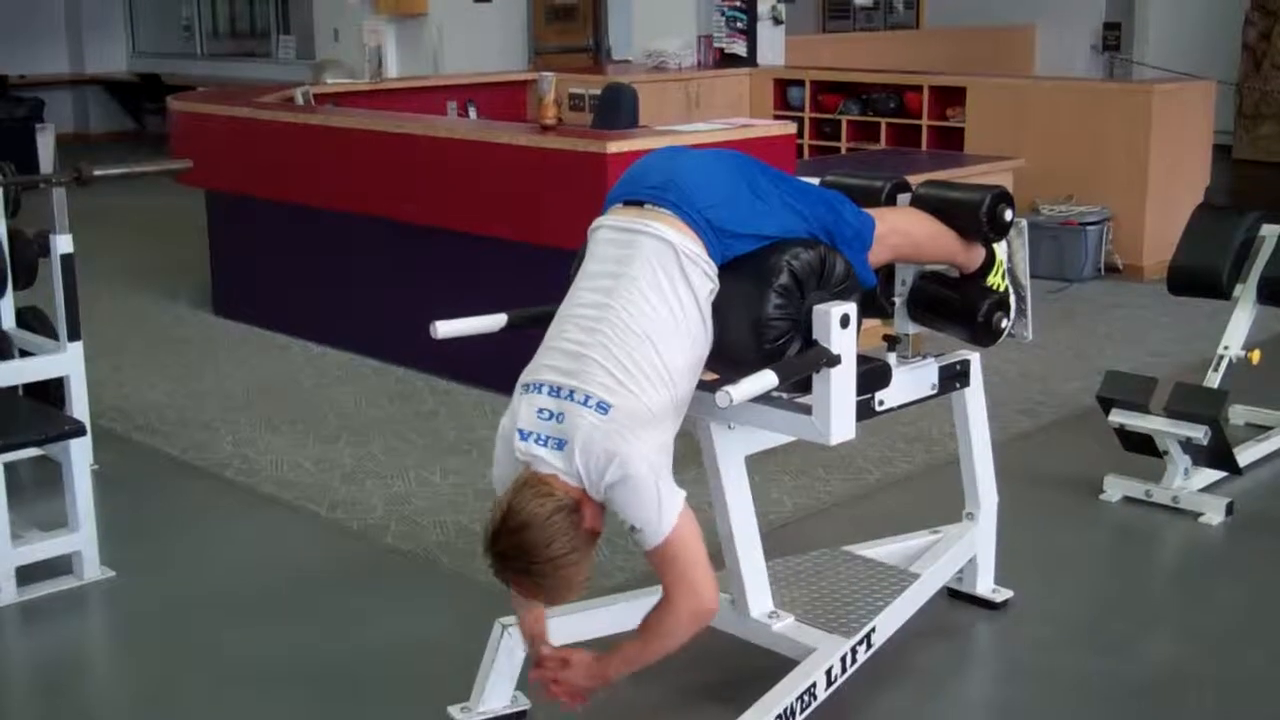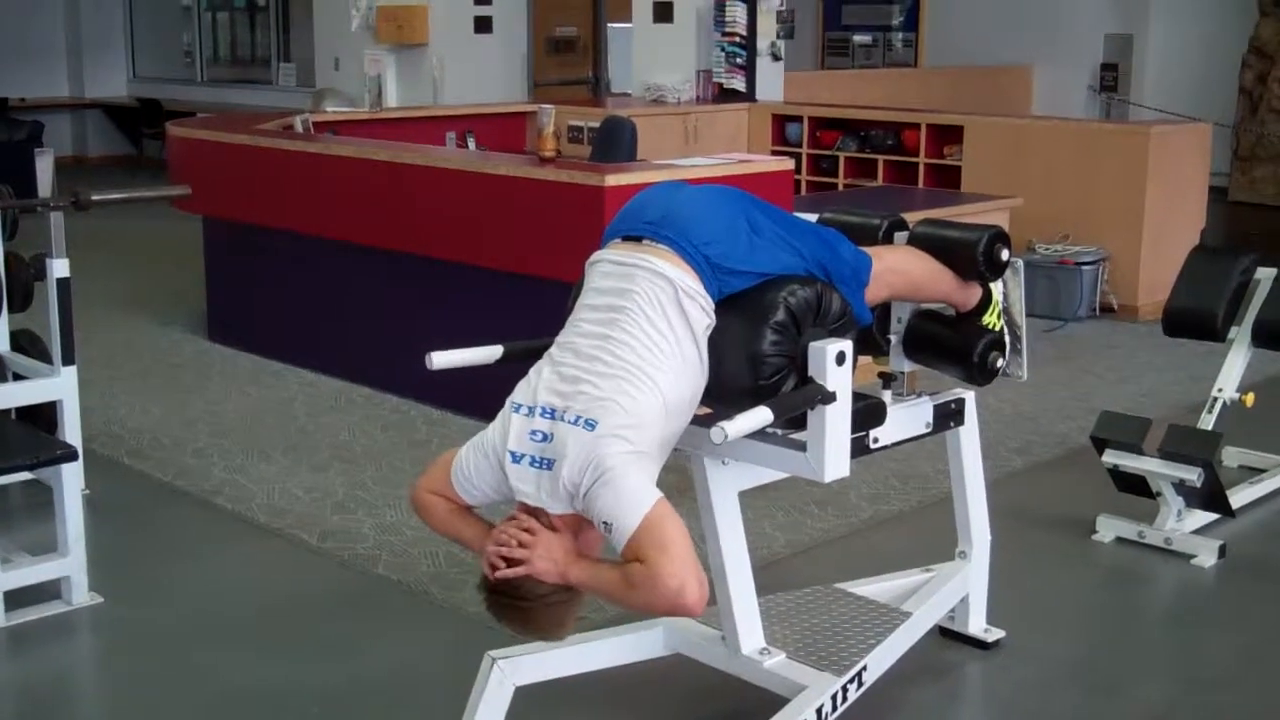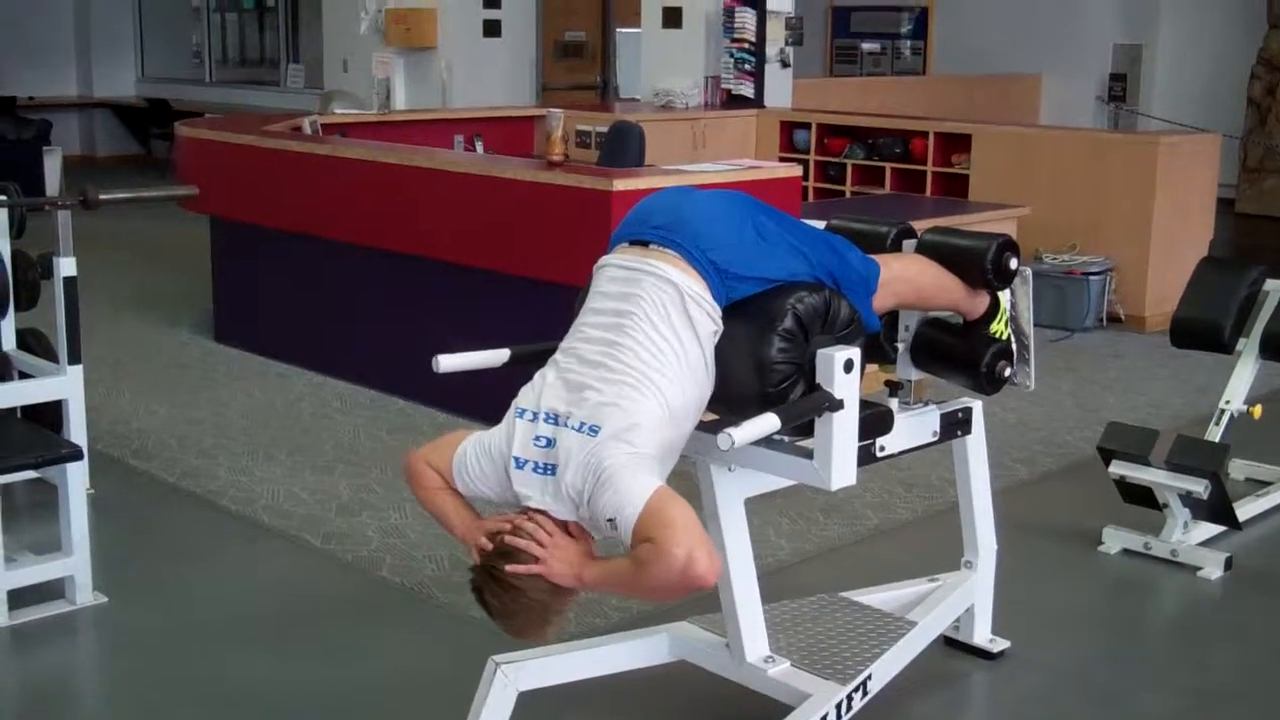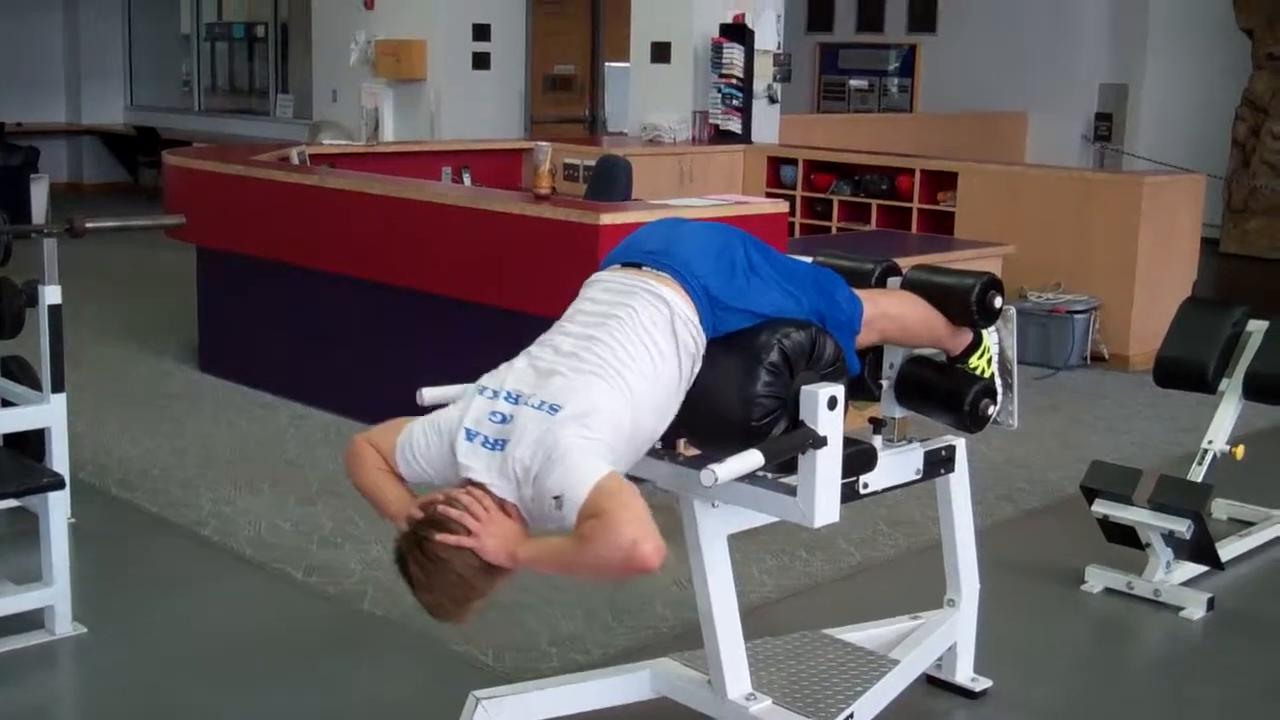
dt=0.7s
person 1, frame 1
left shoulder: (620, 458)
right shoulder: (520, 429)
left elbow: (697, 602)
right elbow: (510, 542)
left wrist: (601, 670)
right wrist: (537, 644)
left hip: (702, 207)
left knee: (870, 244)
left ankle: (979, 262)
person 1, frame 2
left shoulder: (602, 470)
right shoulder: (505, 447)
left elbow: (683, 591)
right elbow: (429, 494)
left wrist: (573, 569)
right wrist: (489, 544)
left hip: (703, 238)
right hip: (637, 229)
left knee: (866, 280)
left ankle: (974, 300)
person 1, frame 3
left shoulder: (605, 475)
right shoulder: (508, 453)
left elbow: (693, 566)
right elbow: (420, 466)
left wrist: (587, 572)
right wrist: (474, 535)
left hip: (710, 247)
right hip: (646, 229)
left knee: (873, 288)
left ankle: (983, 306)
person 1, frame 4
left shoulder: (554, 457)
right shoulder: (459, 434)
left elbow: (637, 547)
right elbow: (364, 450)
left wrist: (522, 549)
right wrist: (409, 518)
left hip: (698, 282)
right hip: (635, 261)
left knee: (857, 322)
left ankle: (965, 342)
